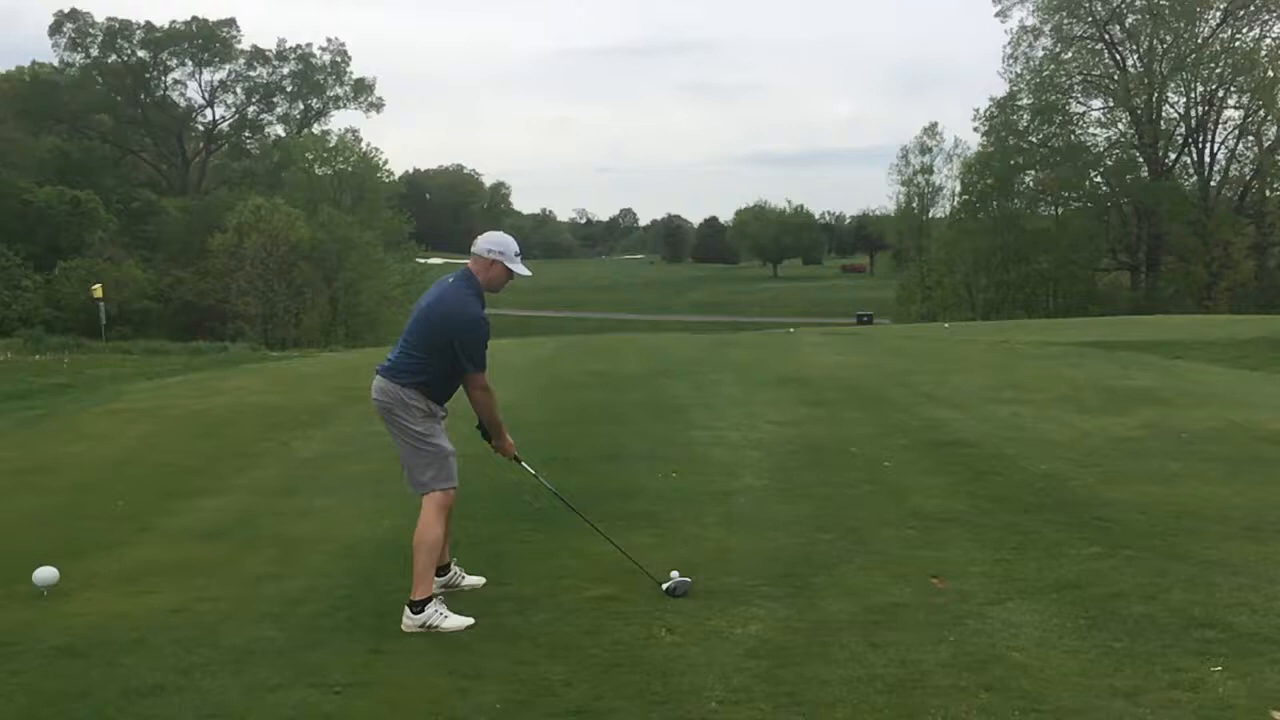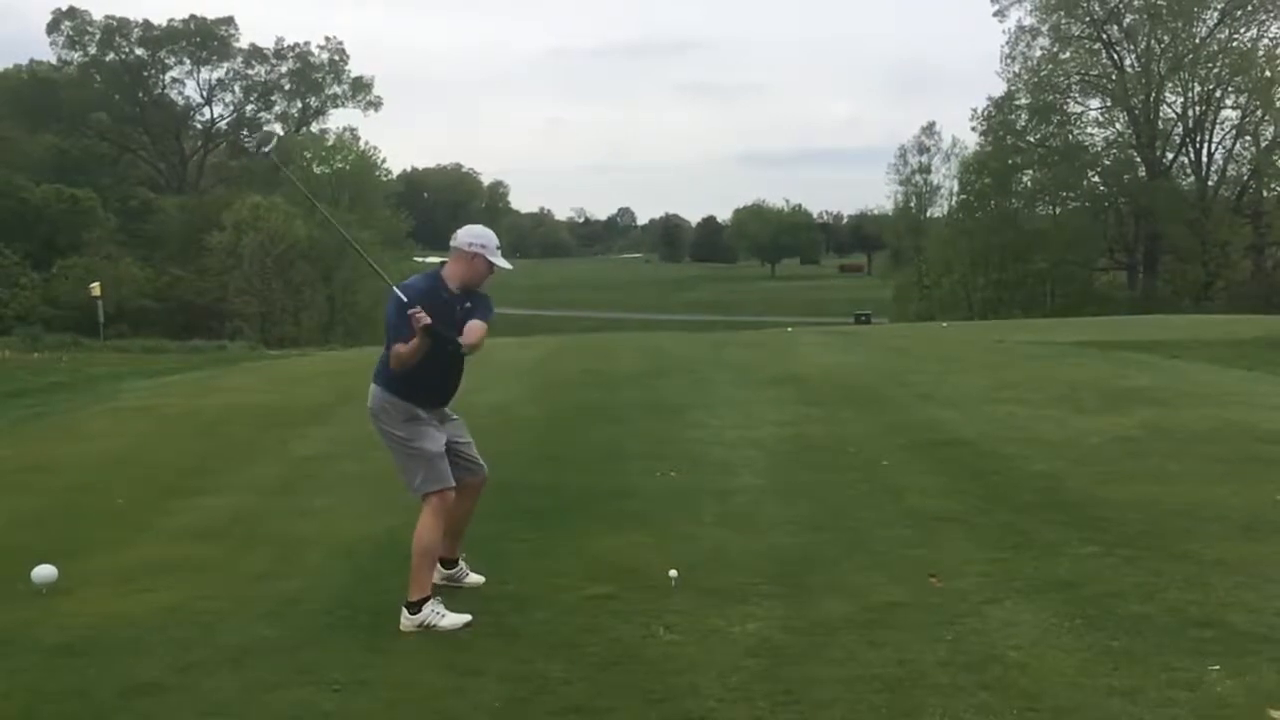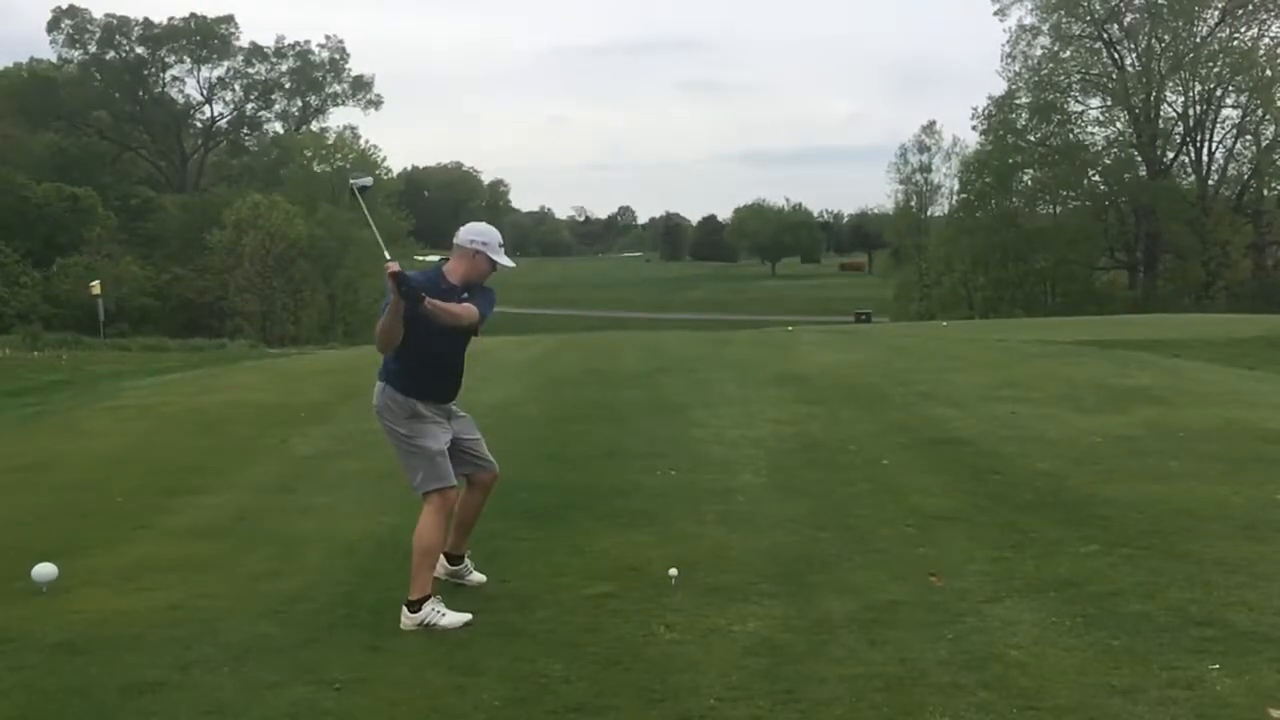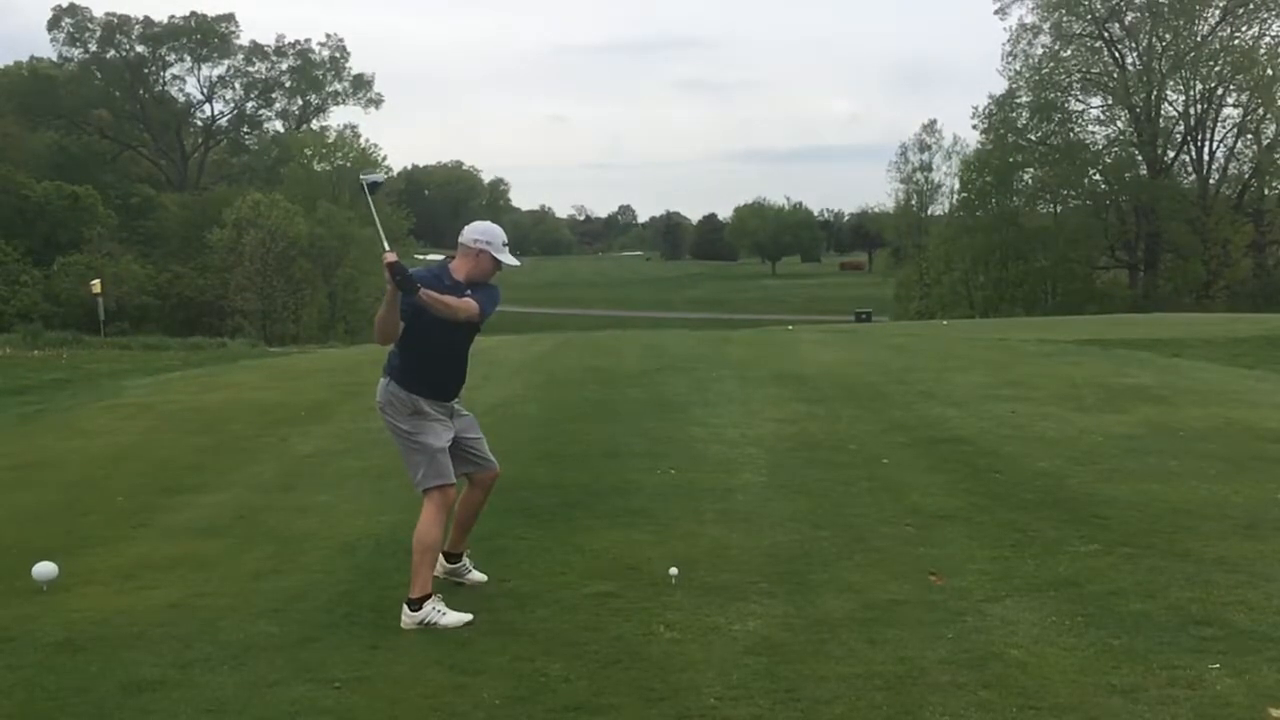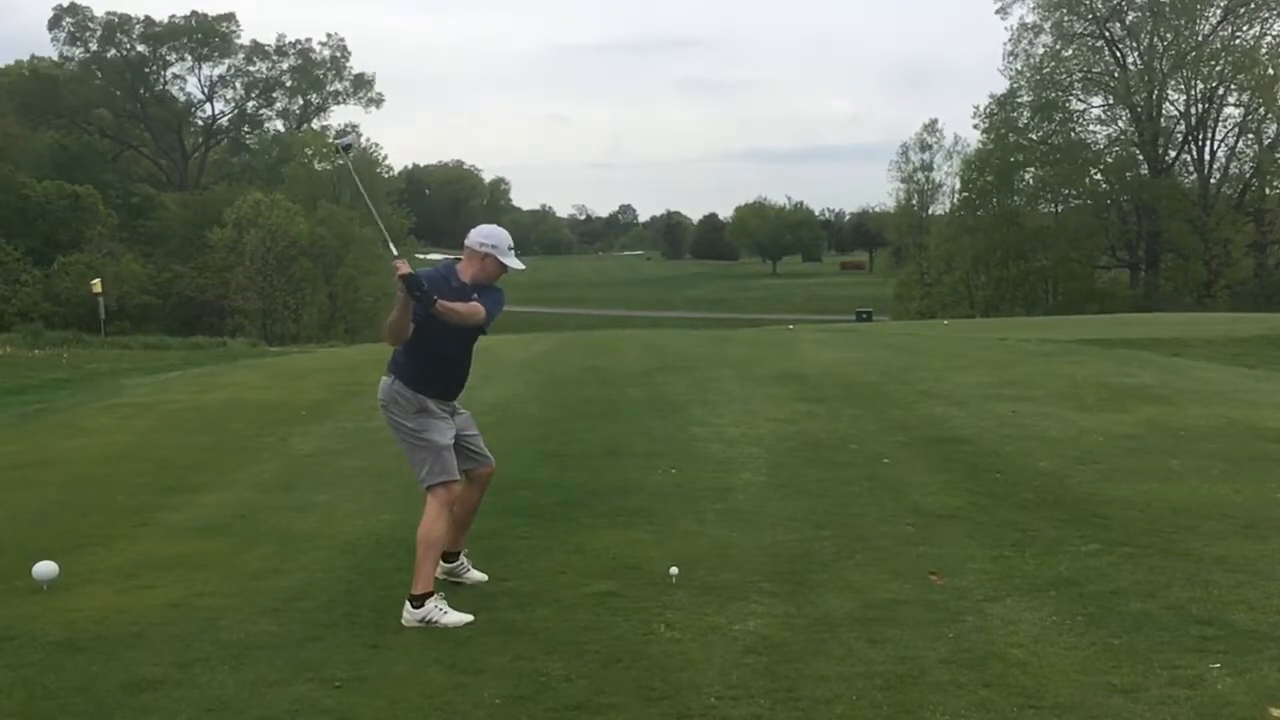
dt=0.7s
person 1, frame 1
left shoulder: (452, 286)
right shoulder: (468, 312)
right elbow: (478, 387)
left wrist: (486, 424)
right wrist: (499, 435)
left hip: (406, 392)
right hip: (407, 398)
left knee: (442, 485)
right knee: (439, 495)
left ankle: (442, 570)
right ankle: (420, 607)
person 1, frame 2
left shoulder: (477, 302)
right shoulder: (414, 292)
left elbow: (474, 335)
right elbow: (397, 362)
left wrist: (447, 341)
right wrist: (420, 341)
left hip: (433, 405)
right hip: (399, 405)
left knee: (473, 477)
right knee: (439, 496)
left ankle: (448, 564)
right ankle: (417, 608)
person 1, frame 3
left shoulder: (481, 294)
right shoulder: (416, 283)
left elbow: (463, 317)
right elbow: (384, 345)
left wrist: (421, 302)
right wrist: (396, 300)
left hip: (443, 403)
right hip: (405, 403)
left knee: (484, 474)
right knee: (442, 495)
left ankle: (453, 560)
right ankle: (418, 606)
person 1, frame 4
left shoulder: (486, 292)
right shoulder: (420, 279)
left elbow: (462, 311)
right elbow: (385, 337)
left wrist: (416, 291)
right wrist: (394, 289)
left hip: (445, 400)
right hip: (407, 400)
left knee: (485, 474)
right knee: (441, 494)
left ankle: (452, 558)
right ankle: (418, 605)
person 1, frame 5
left shoulder: (490, 294)
right shoulder: (427, 280)
left elbow: (470, 315)
right elbow: (395, 337)
left wrist: (433, 303)
right wrist: (407, 297)
left hip: (444, 399)
right hip: (409, 397)
left knee: (481, 471)
right knee: (445, 490)
left ankle: (451, 559)
right ankle: (421, 602)
